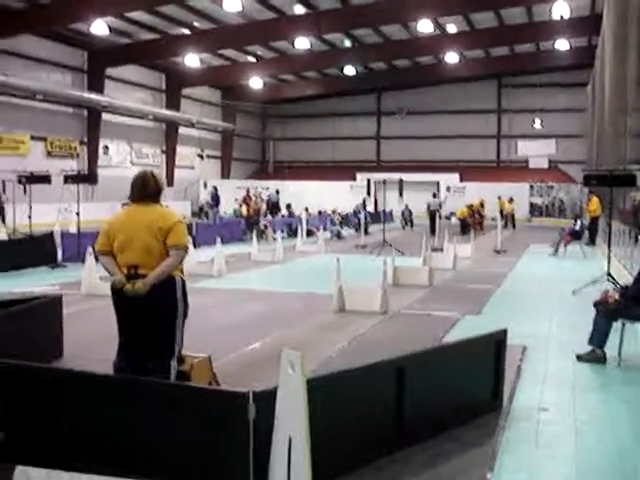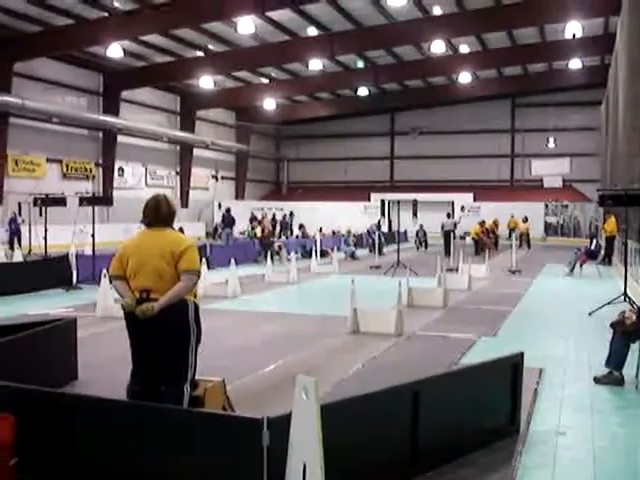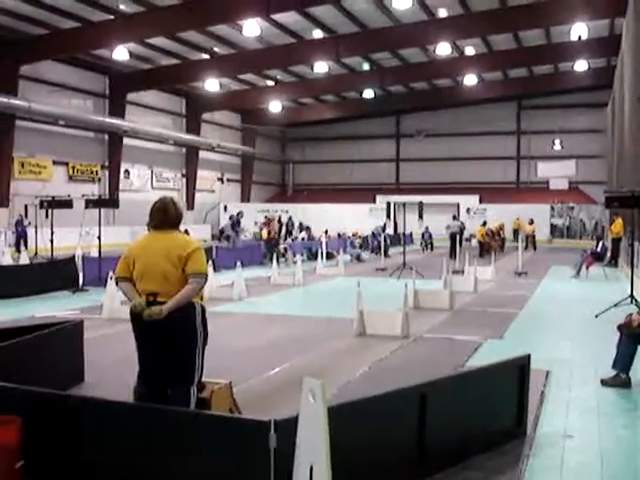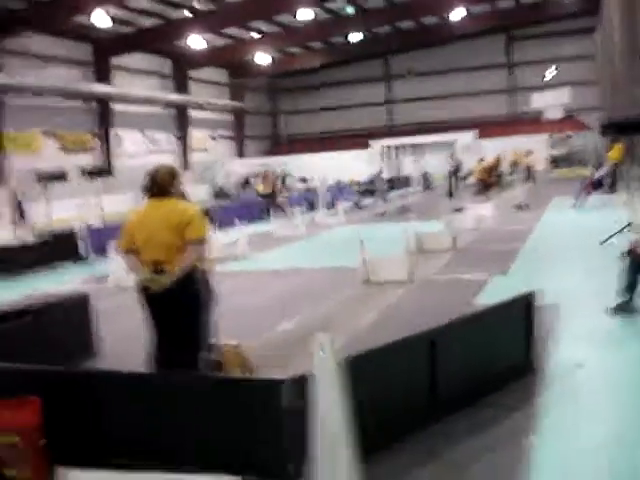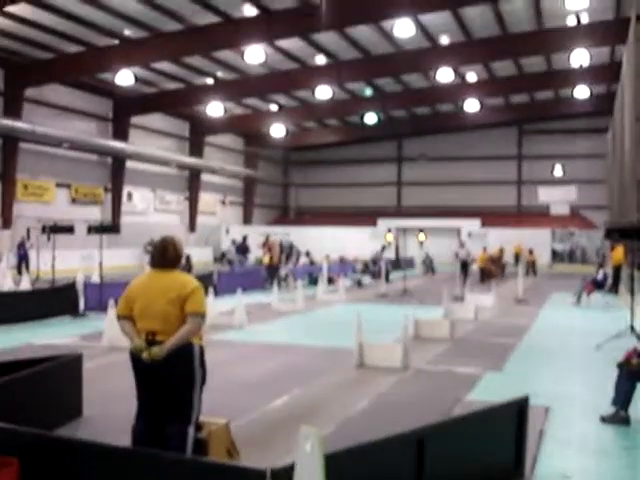
dt=1s
person 1, frame 1
left shoulder: (117, 219)
right shoulder: (170, 219)
left elbow: (102, 252)
right elbow: (177, 255)
left wrist: (117, 275)
right wrist: (149, 280)
left hip: (125, 290)
right hip: (162, 289)
left knee: (128, 347)
right knee: (163, 351)
person 1, frame 2
left shoulder: (130, 244)
right shoulder: (182, 243)
left elbow: (116, 276)
right elbow: (188, 280)
left wrist: (129, 299)
right wrist: (159, 304)
left hip: (138, 314)
right hip: (175, 313)
left knee: (142, 372)
right knee: (177, 376)
person 1, frame 3
left shoulder: (136, 246)
right shoulder: (189, 245)
left elbow: (122, 278)
right elbow: (196, 283)
left wrist: (136, 300)
right wrist: (167, 307)
left hip: (145, 316)
right hip: (181, 316)
left knee: (148, 374)
right knee: (184, 378)
person 1, frame 4
left shoulder: (136, 217)
right shoulder: (187, 211)
left elbow: (127, 251)
right elbow: (196, 250)
left wrist: (143, 274)
right wrist: (173, 276)
left hip: (153, 284)
right hip: (185, 281)
left knee: (165, 339)
right knee: (193, 339)
person 1, frame 5
left shoulder: (136, 283)
right shoulder: (189, 284)
left elbow: (123, 317)
right elbow: (194, 323)
left wrist: (136, 340)
right wrist: (167, 347)
left hip: (143, 355)
right hip: (181, 355)
left knee: (147, 411)
right knee: (181, 415)
